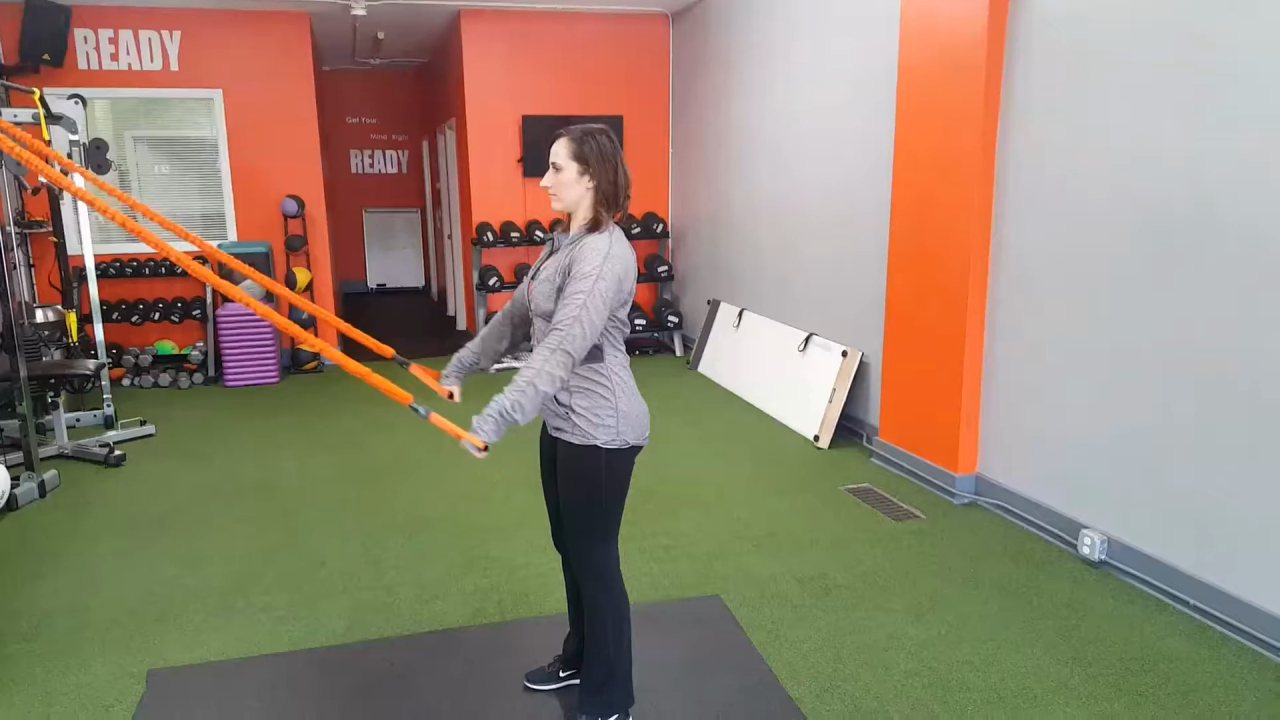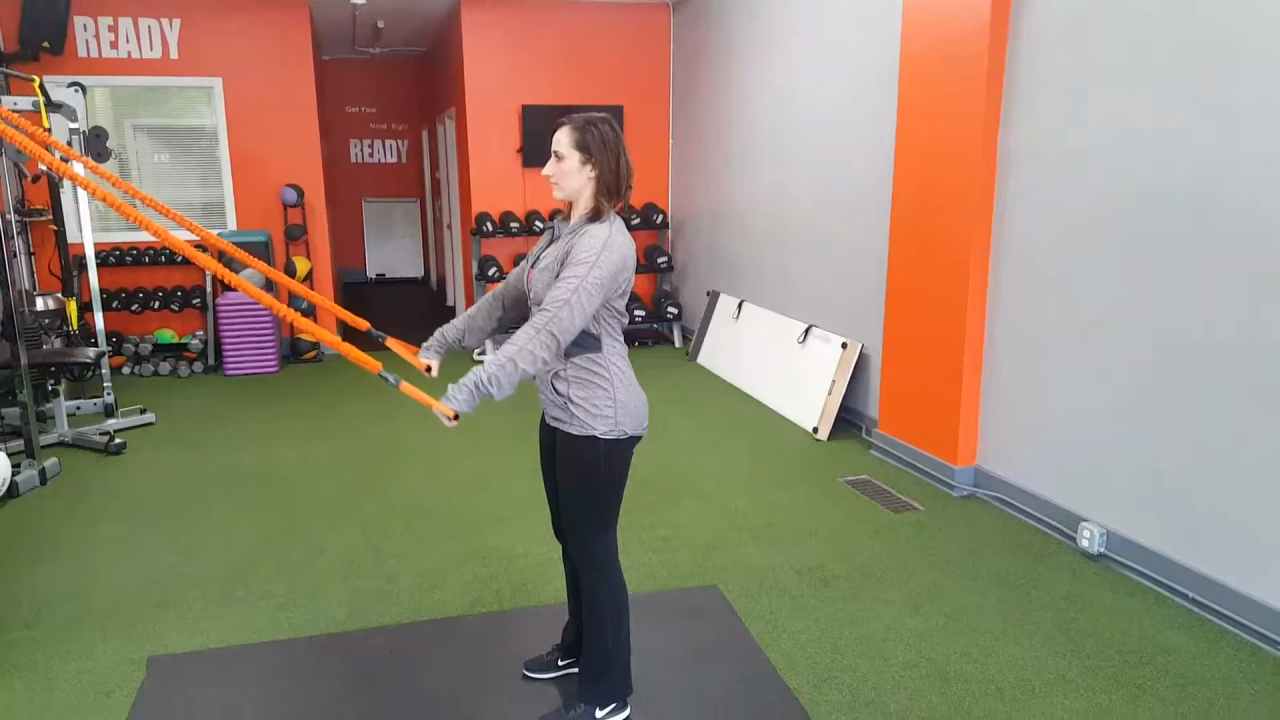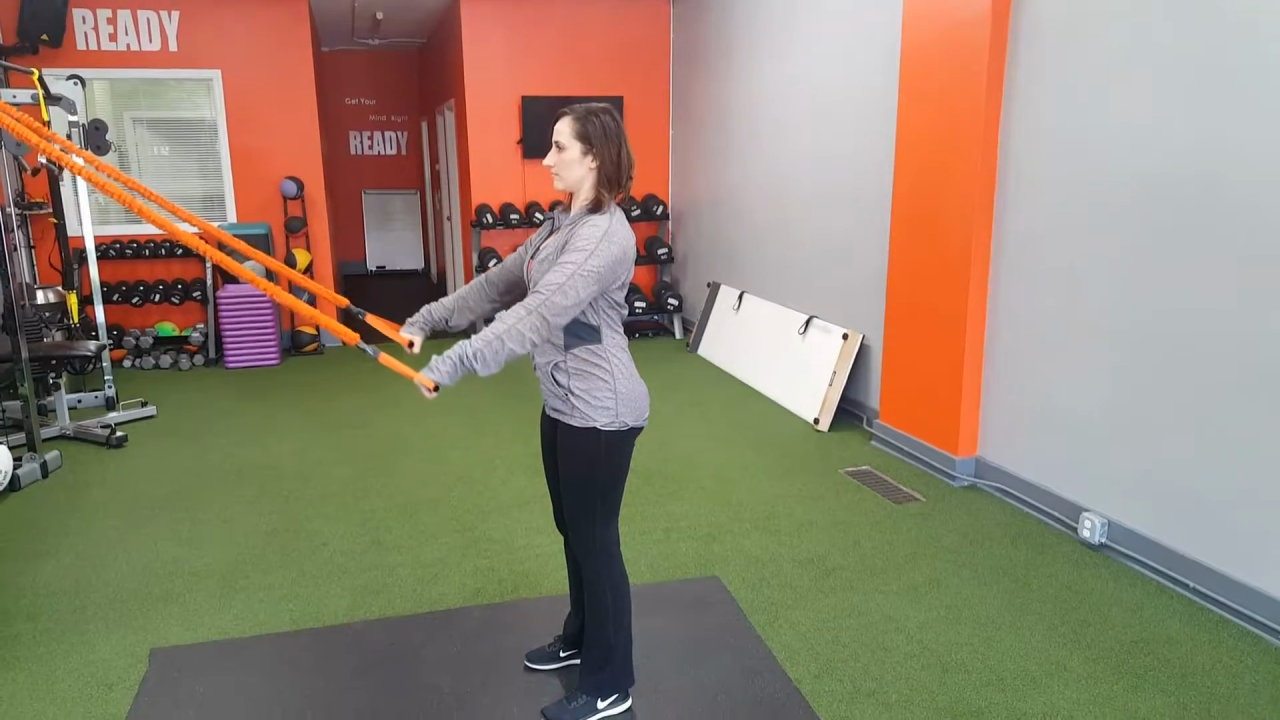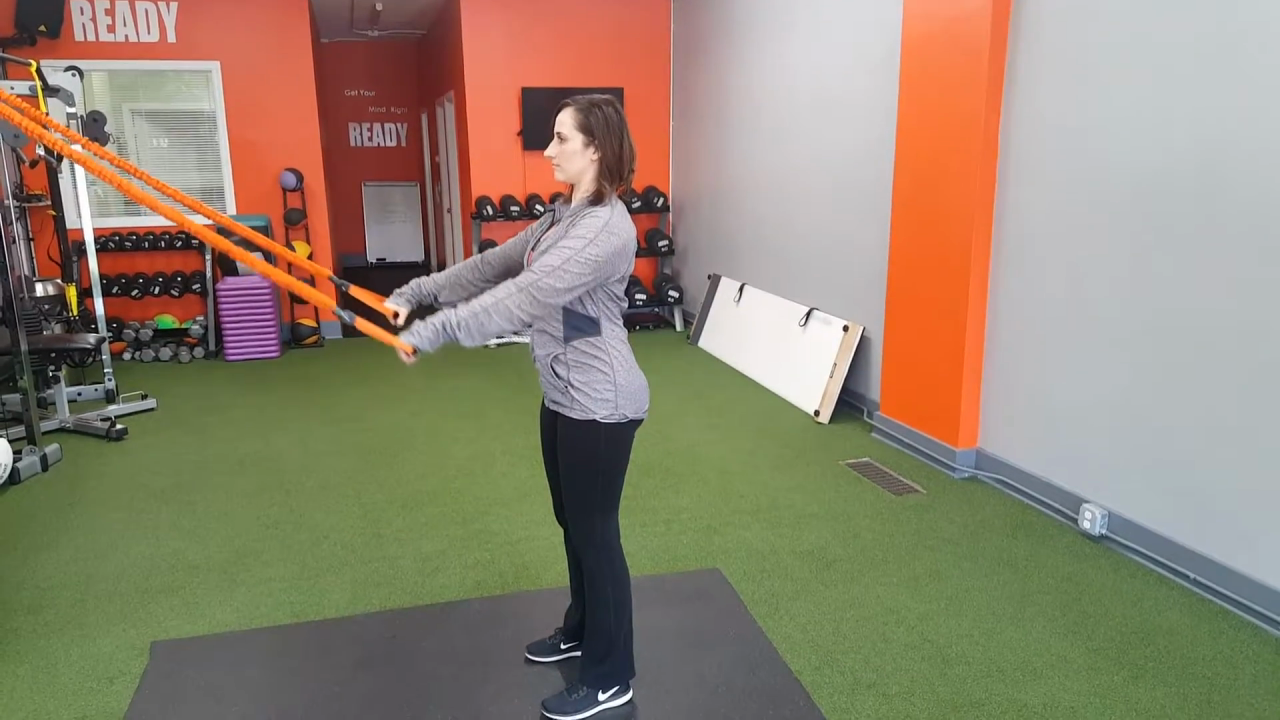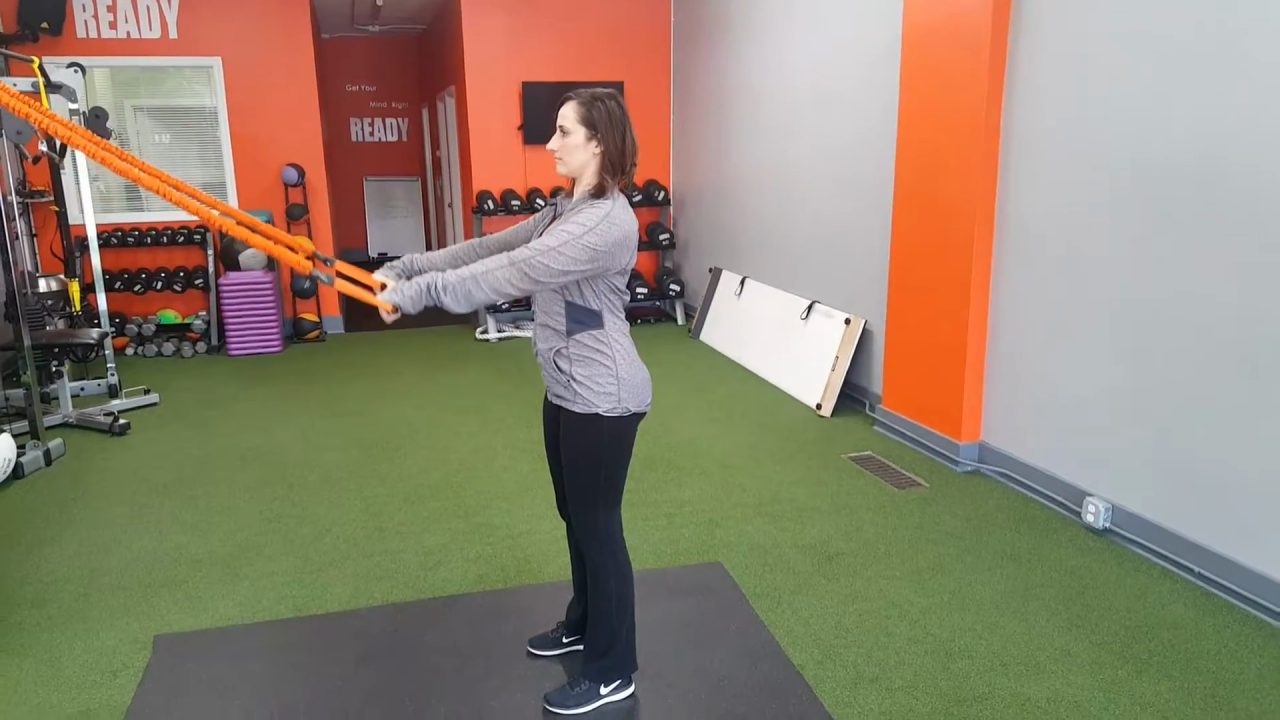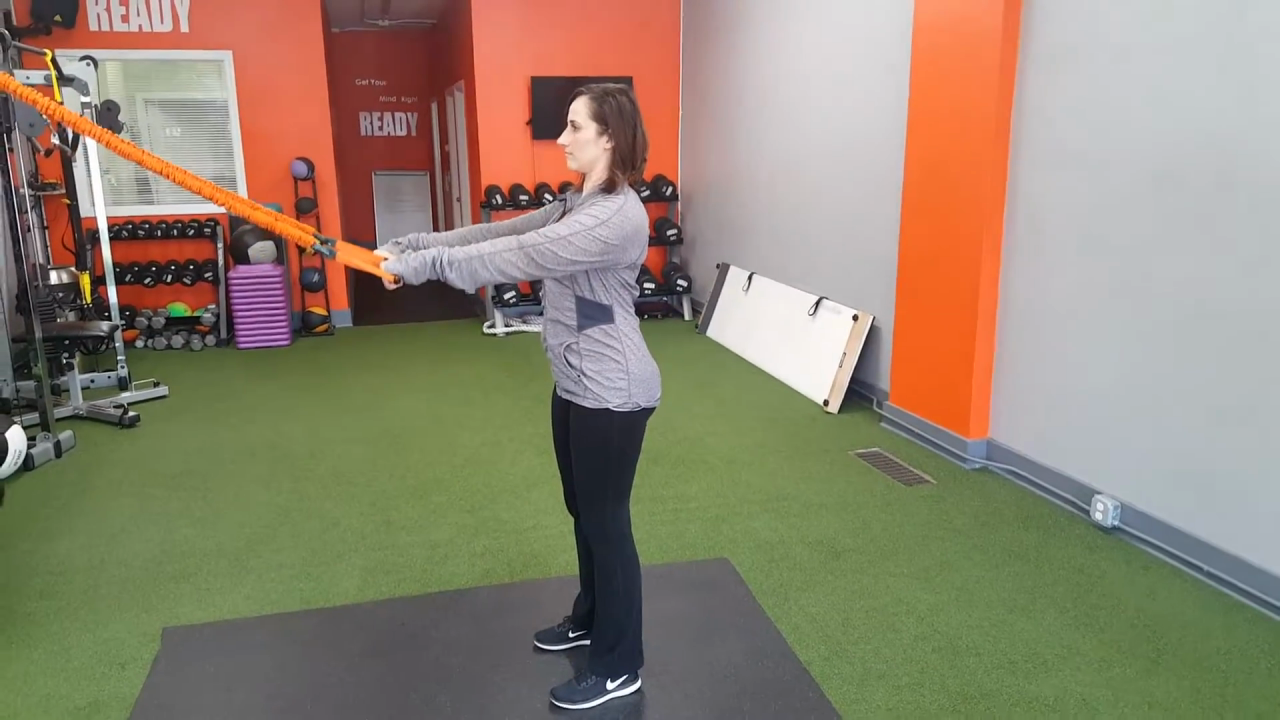
dt=0.3s
person 1, frame 1
left shoulder: (605, 254)
right shoulder: (564, 245)
left elbow: (564, 345)
right elbow: (516, 317)
left wrist: (494, 419)
right wrist: (459, 366)
left hip: (600, 431)
right hip: (564, 424)
left knee: (595, 559)
right knee: (570, 548)
right ankle: (580, 655)
person 1, frame 2
left shoulder: (604, 243)
right shoulder: (564, 233)
left elbow: (550, 328)
right elbow: (507, 299)
left wrist: (469, 391)
right wrist: (441, 343)
left hip: (599, 420)
right hip: (563, 414)
left knee: (594, 549)
right knee: (570, 540)
right ankle: (578, 646)
person 1, frame 3
left shoulder: (605, 235)
right shoulder: (563, 224)
left elbow: (540, 313)
right elbow: (501, 282)
left wrist: (452, 365)
right wrist: (426, 319)
left hip: (600, 413)
right hip: (564, 405)
left knee: (595, 540)
right knee: (572, 530)
right ankle: (581, 638)
person 1, frame 4
left shoulder: (606, 227)
right shoulder: (564, 215)
left elbow: (530, 294)
right elbow: (494, 264)
left wrist: (434, 331)
right wrist: (414, 294)
left hip: (600, 404)
right hip: (564, 397)
left knee: (595, 532)
right knee: (572, 523)
right ankle: (581, 629)
person 1, frame 5
left shoulder: (608, 221)
right shoulder: (566, 210)
left elbow: (518, 271)
right elbow: (493, 246)
left wrist: (420, 291)
right wrist: (405, 268)
left hip: (602, 398)
right hip: (566, 391)
left knee: (598, 526)
right knee: (575, 517)
right ankle: (583, 623)
person 1, frame 6
left shoulder: (618, 215)
right shoulder: (577, 204)
left elbow: (524, 256)
right elbow: (504, 231)
left wrist: (423, 265)
right wrist: (409, 246)
left hip: (612, 393)
right hip: (576, 385)
left knee: (606, 521)
right knee: (583, 511)
left ankle: (618, 666)
right ankle: (590, 617)
